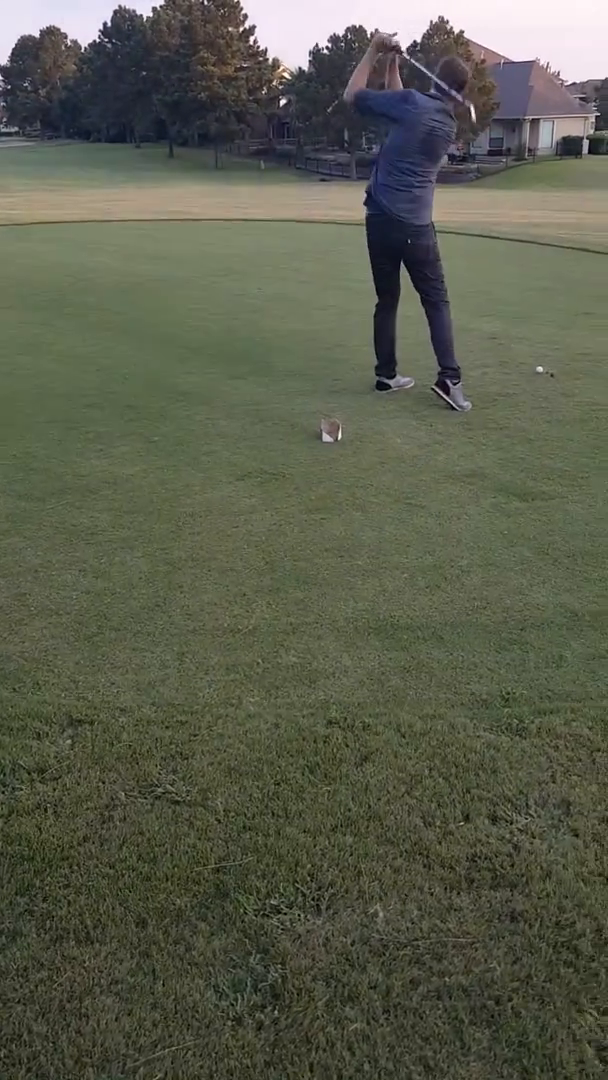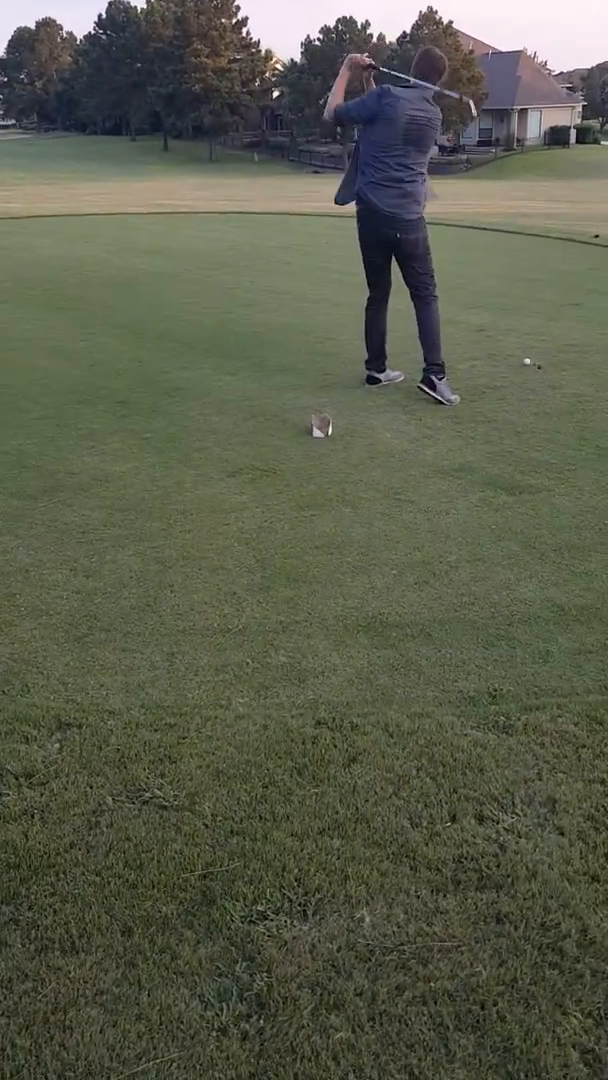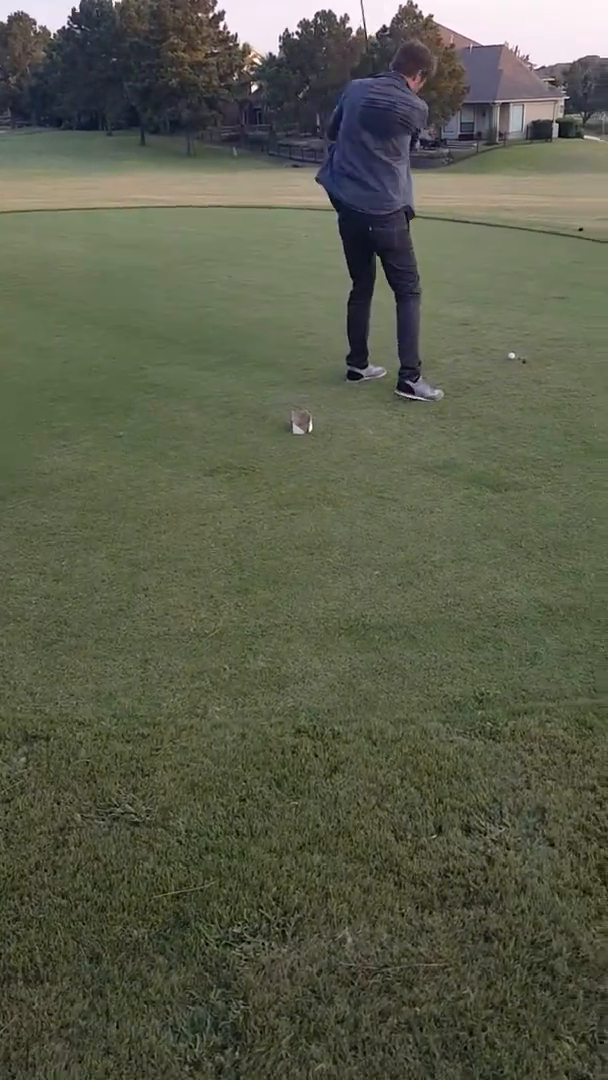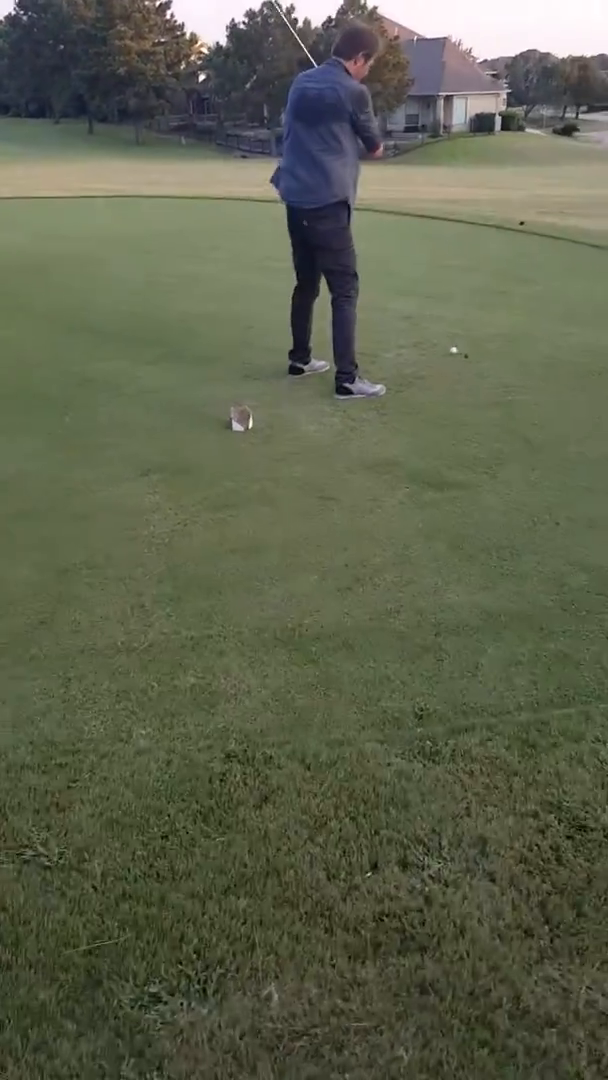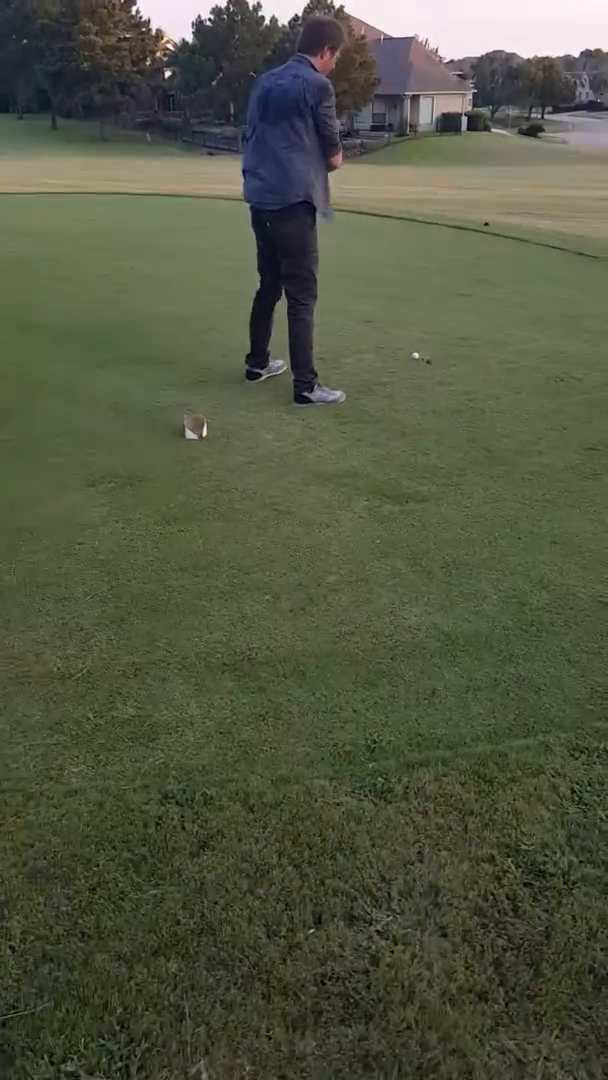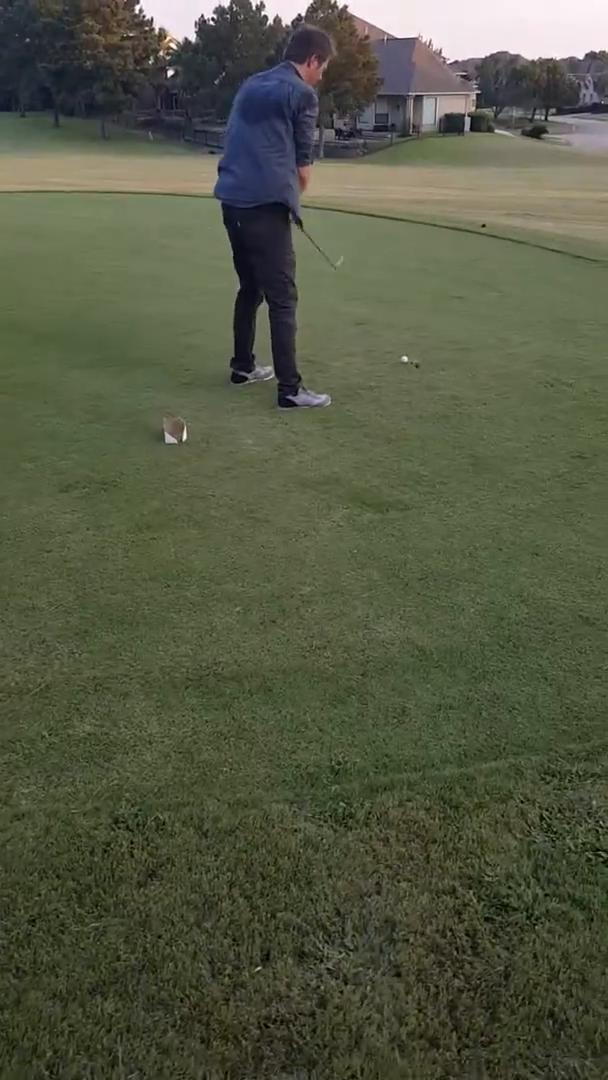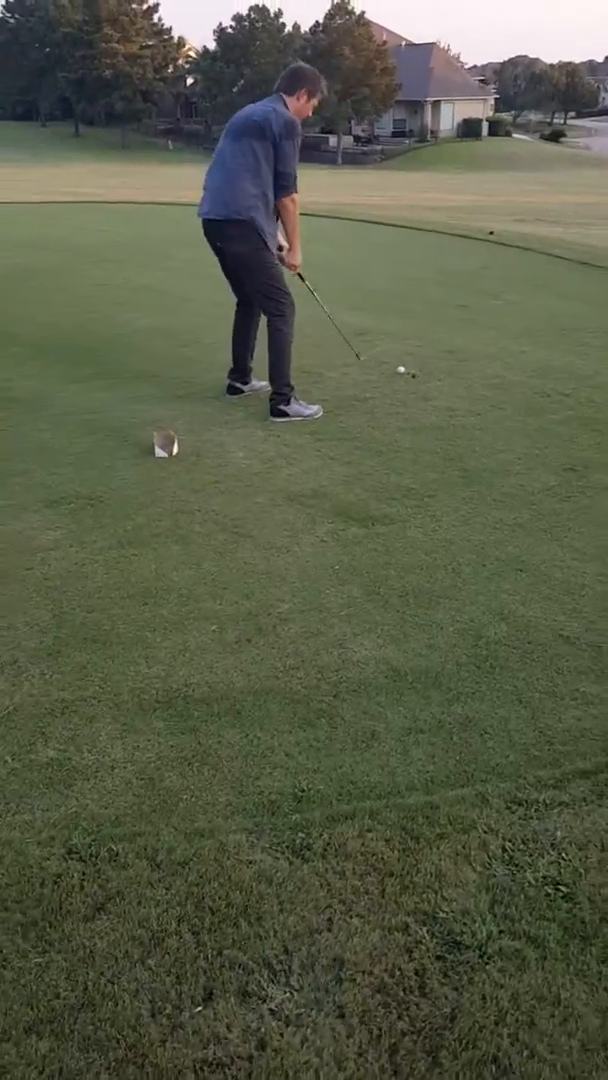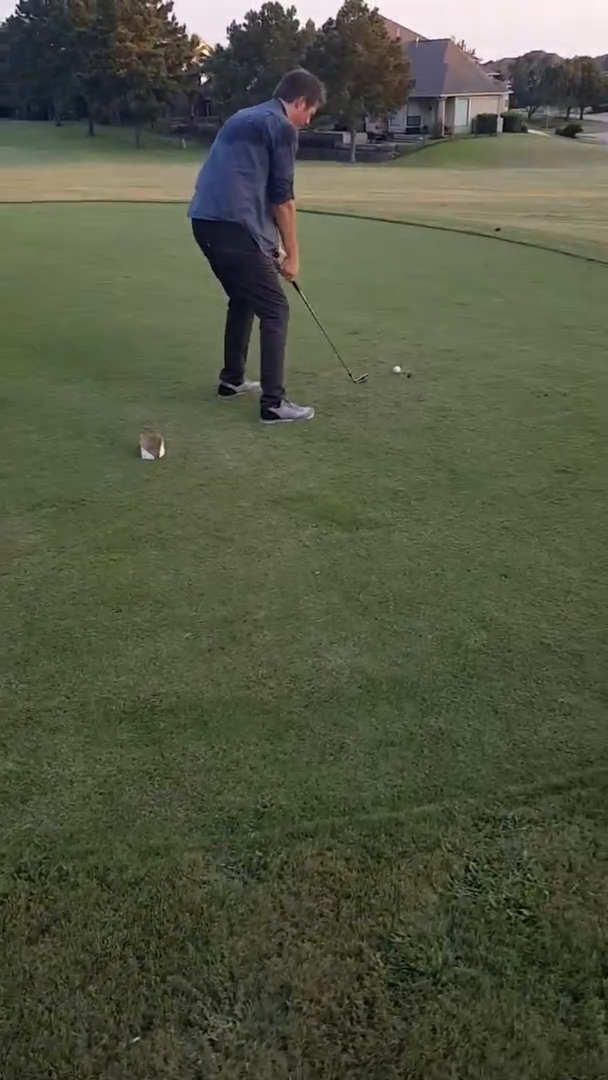
dt=0.3s
person 1, frame 1
left shoulder: (411, 104)
right shoulder: (449, 127)
left elbow: (352, 97)
right wrist: (393, 65)
left hip: (381, 220)
right hip: (418, 226)
left knee: (387, 300)
right knee: (436, 301)
left ankle: (386, 374)
right ankle: (449, 376)
person 1, frame 2
left shoulder: (386, 98)
right shoulder: (433, 115)
left elbow: (331, 114)
left wrist: (347, 69)
right wrist: (371, 83)
left hip: (372, 215)
right hip: (409, 219)
left knee: (378, 294)
right knee: (425, 295)
left ankle: (376, 368)
right ankle: (434, 373)
person 1, frame 3
left shoulder: (356, 90)
right shoulder: (417, 108)
left elbow: (333, 132)
left hip: (350, 209)
right hip: (387, 212)
left knee: (361, 288)
right knee: (408, 291)
left ankle: (358, 363)
right ankle: (410, 376)
person 1, frame 4
left shoulder: (301, 83)
right shoulder: (354, 92)
right elbow: (375, 150)
left hip: (295, 199)
right hip: (327, 203)
left knee: (305, 283)
right knee: (344, 289)
left ankle: (300, 359)
right ankle: (347, 377)
person 1, frame 5
left shoulder: (265, 82)
right shoulder: (318, 86)
right elbow: (334, 158)
right wrist: (323, 160)
left hip: (261, 199)
right hip: (293, 202)
left knee: (269, 285)
right knee: (301, 295)
left ankle: (257, 362)
right ankle: (305, 385)
person 1, frame 6
left shoulder: (251, 85)
right shoulder: (302, 94)
right elbow: (301, 163)
right wrist: (294, 201)
left hip: (233, 199)
right hip: (265, 204)
left knee: (251, 287)
right knee: (283, 297)
left ankle: (243, 366)
right ankle: (290, 388)
person 1, frame 7
left shoulder: (248, 114)
right shoulder: (286, 122)
right elbow: (286, 192)
left wrist: (274, 235)
right wrist: (294, 246)
left hip: (216, 218)
right hip: (241, 223)
left knee: (249, 300)
right knee: (280, 308)
left ankle: (240, 378)
right ankle: (282, 400)
person 1, frame 8
left shoulder: (245, 117)
right shoulder: (283, 128)
right elbow: (282, 199)
left wrist: (271, 243)
right wrist: (292, 254)
left hip: (205, 220)
right hip: (232, 225)
left knee: (242, 300)
right knee: (275, 310)
left ankle: (231, 379)
right ankle: (273, 403)
